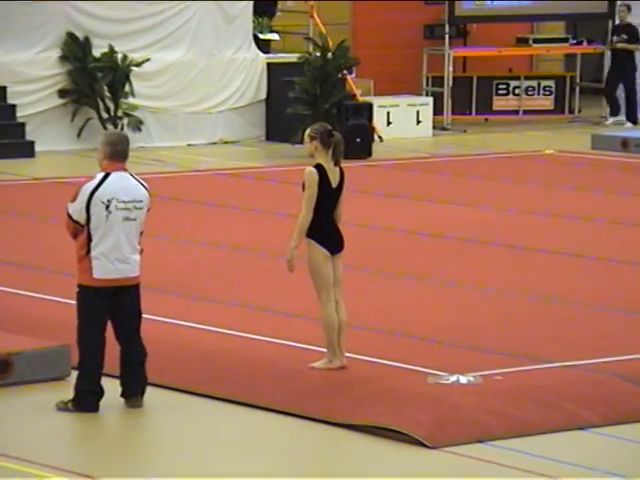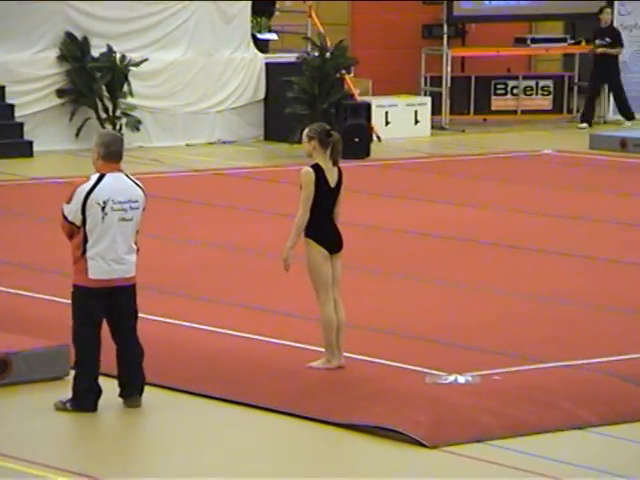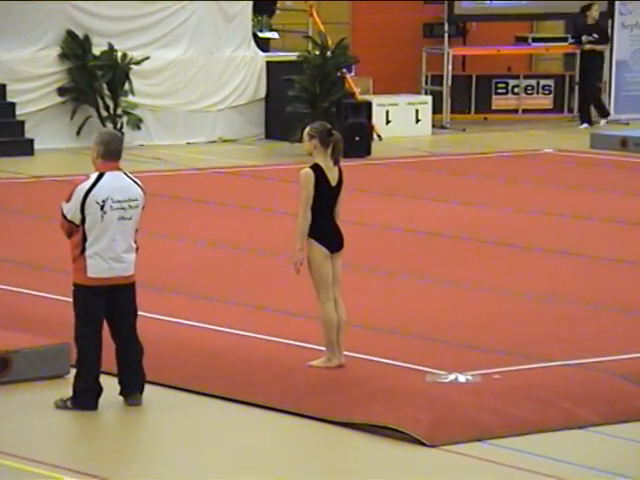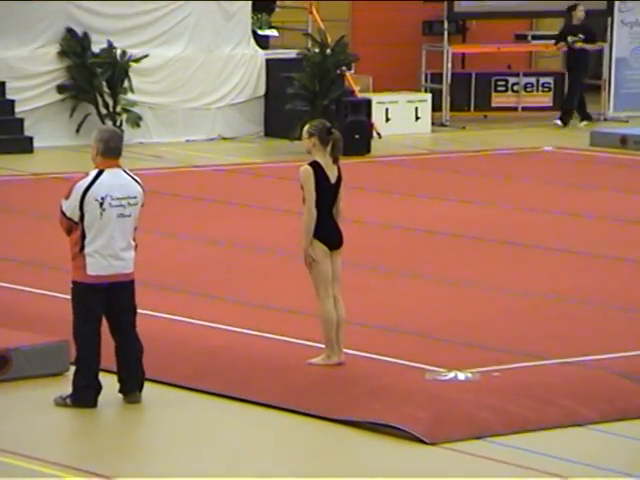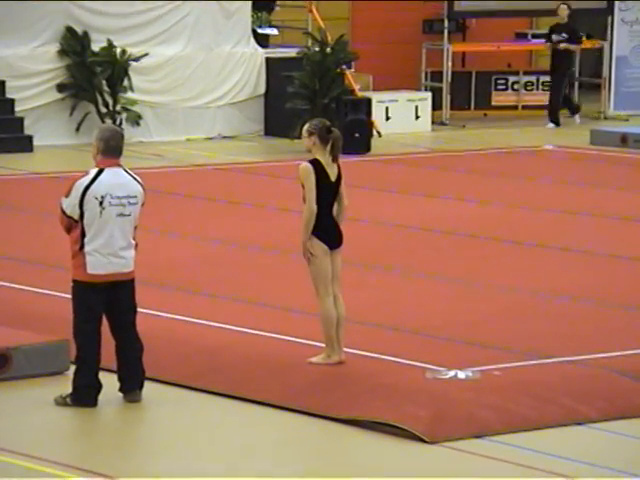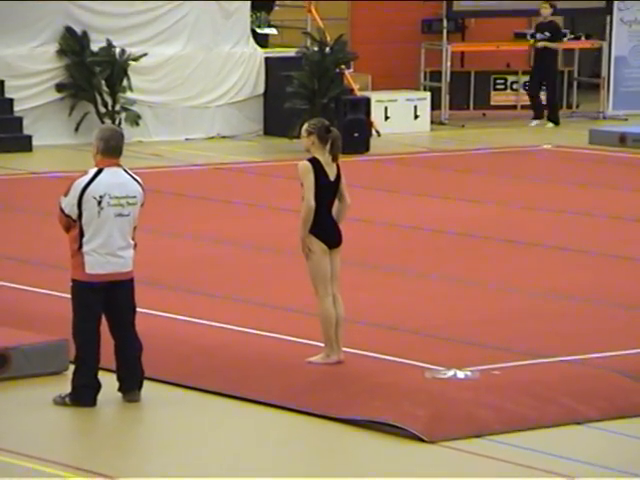
dt=0.2s
person 1, frame 1
left shoulder: (92, 188)
right shoulder: (142, 190)
left elbow: (72, 227)
left hip: (96, 275)
right hip: (129, 274)
left knee: (91, 338)
right knee: (130, 335)
left ankle: (86, 399)
right ankle: (134, 392)
person 1, frame 2
left shoulder: (87, 190)
right shoulder: (137, 189)
left elbow: (68, 228)
left hip: (92, 276)
right hip: (125, 274)
left knee: (87, 338)
right knee: (126, 335)
left ankle: (84, 398)
right ankle: (132, 392)
person 1, frame 3
left shoulder: (87, 189)
right shoulder: (136, 188)
left elbow: (67, 227)
left hip: (91, 274)
right hip: (124, 273)
left knee: (88, 337)
right knee: (126, 333)
left ankle: (85, 396)
right ankle: (133, 389)
person 1, frame 4
left shoulder: (85, 186)
right shoulder: (135, 185)
left elbow: (66, 224)
left hip: (90, 272)
right hip: (123, 271)
left knee: (87, 334)
right knee: (126, 330)
left ankle: (84, 394)
right ankle: (132, 388)
person 1, frame 5
left shoulder: (85, 184)
right shoulder: (136, 184)
left elbow: (66, 222)
left hip: (90, 271)
right hip: (123, 269)
left knee: (87, 333)
right knee: (126, 330)
left ankle: (85, 393)
right ankle: (133, 386)
person 1, frame 6
left shoulder: (84, 184)
right shoulder: (135, 185)
left elbow: (65, 221)
left hip: (89, 270)
right hip: (123, 269)
left knee: (86, 333)
right knee: (125, 329)
left ankle: (83, 393)
right ankle: (131, 386)
person 2, frame 1
left shoulder: (312, 173)
right shoulder: (339, 171)
left elbow: (307, 214)
left wrist: (293, 246)
left hip: (319, 240)
right hip: (336, 237)
left knee: (326, 300)
right knee: (337, 298)
left ankle: (332, 357)
right ankle: (340, 354)
person 2, frame 2
left shoulder: (309, 173)
right shoulder: (337, 170)
left elbow: (303, 214)
left wrist: (289, 246)
left hip: (318, 239)
right hip: (334, 236)
left knee: (324, 300)
right knee: (335, 297)
left ankle: (331, 356)
right ankle: (338, 354)
person 2, frame 3
left shoulder: (309, 173)
right shoulder: (337, 170)
left elbow: (305, 214)
right elbow: (336, 210)
left wrist: (299, 248)
left hip: (319, 239)
right hip: (335, 235)
left knee: (325, 299)
right knee: (335, 296)
left ankle: (331, 355)
right ankle: (338, 353)
person 2, frame 4
left shoulder: (308, 170)
right shoulder: (336, 167)
left elbow: (310, 211)
right elbow: (338, 208)
left wrist: (306, 244)
left hip: (320, 236)
right hip: (335, 234)
left knee: (324, 296)
right knee: (335, 294)
left ankle: (331, 353)
right ankle: (338, 350)
person 2, frame 5
left shoulder: (308, 167)
right shoulder: (335, 165)
left elbow: (311, 207)
right elbow: (342, 204)
left wrist: (304, 239)
right wrist: (334, 227)
left hip: (319, 235)
right hip: (335, 232)
left knee: (324, 295)
right knee: (335, 293)
left ankle: (331, 352)
right ankle: (338, 349)
person 2, frame 6
left shoulder: (307, 166)
right shoulder: (334, 165)
left elbow: (309, 205)
right elbow: (344, 201)
left wrist: (303, 235)
right wrist: (334, 226)
left hip: (318, 234)
right hip: (334, 232)
left knee: (323, 295)
right knee: (334, 293)
left ankle: (330, 352)
right ankle: (337, 349)
person 3, frame 1
right shoulder: (615, 28)
left wrist: (623, 45)
right wrist: (611, 46)
left hip: (628, 65)
right hip: (615, 63)
left knee: (629, 92)
right knee: (608, 89)
right ankle: (615, 113)
person 3, frame 2
left shoulder: (614, 31)
right shoulder: (597, 31)
left elbow: (619, 50)
left wrist: (604, 50)
right wrist: (593, 50)
left hip: (611, 67)
right hip: (598, 67)
left knee: (617, 92)
right knee: (591, 92)
left ankle: (629, 117)
right ankle: (586, 121)
person 3, frame 3
left shoulder: (601, 28)
right shoulder: (580, 28)
left elbow: (605, 47)
left wrist: (591, 46)
right wrist: (578, 46)
left hip: (596, 64)
right hip: (583, 63)
left knee: (592, 91)
right knee: (582, 92)
left ankle: (604, 114)
right ankle: (585, 120)
person 3, frame 4
left shoulder: (586, 29)
right shoulder: (566, 29)
left elbow: (594, 46)
right elbow: (558, 45)
left wrist: (582, 45)
right wrist: (563, 45)
left hip: (582, 64)
right hip: (570, 64)
left knee: (573, 91)
right knee: (577, 93)
left ankle: (563, 119)
right ankle: (585, 117)
person 3, frame 5
left shoulder: (572, 28)
right shoulder: (552, 28)
left elbow: (578, 47)
right elbow: (548, 44)
left wrist: (566, 45)
right wrist: (550, 46)
left hip: (565, 64)
right hip: (554, 64)
left knee: (556, 91)
right knee: (561, 91)
left ankle: (554, 120)
right ankle: (575, 110)
person 3, frame 6
left shoulder: (555, 26)
right shoulder: (538, 26)
left elbow: (559, 45)
left wrist: (545, 43)
right wrist: (534, 44)
left hip: (550, 64)
right hip: (538, 62)
left knee: (551, 91)
right knee: (532, 90)
left ankle: (553, 120)
right ankle: (538, 116)
